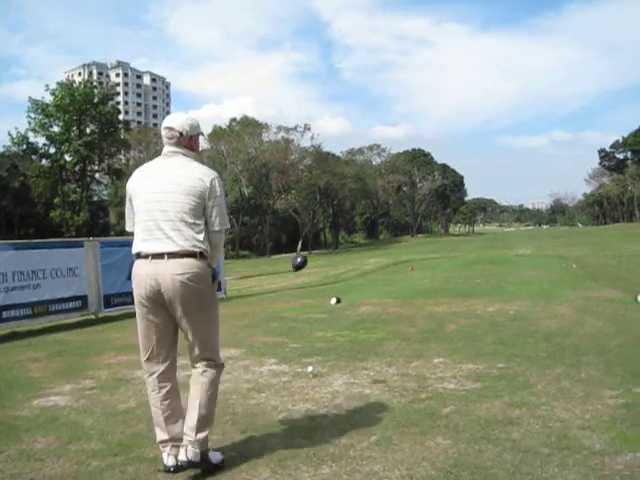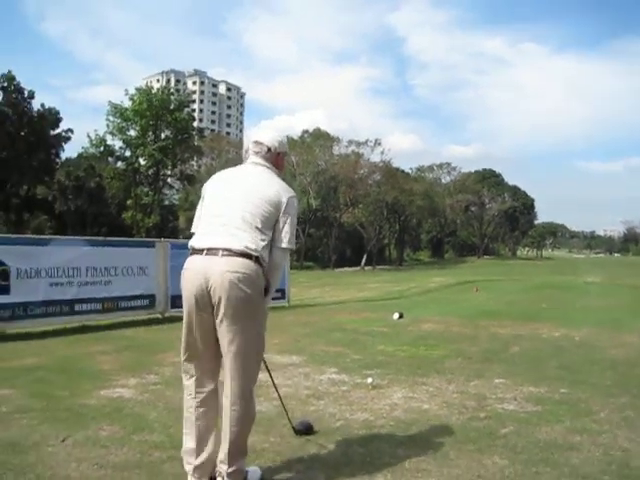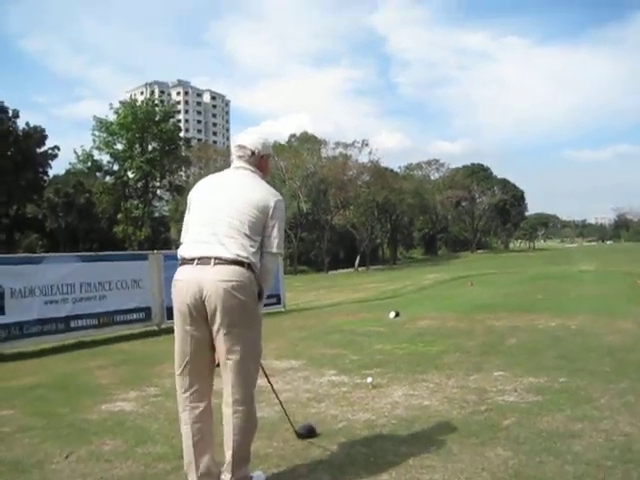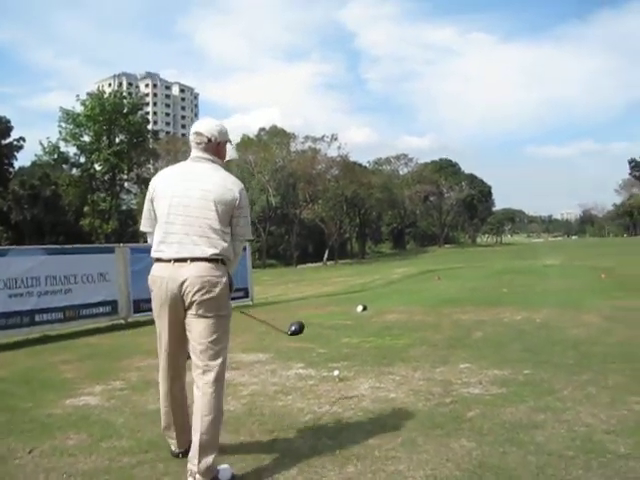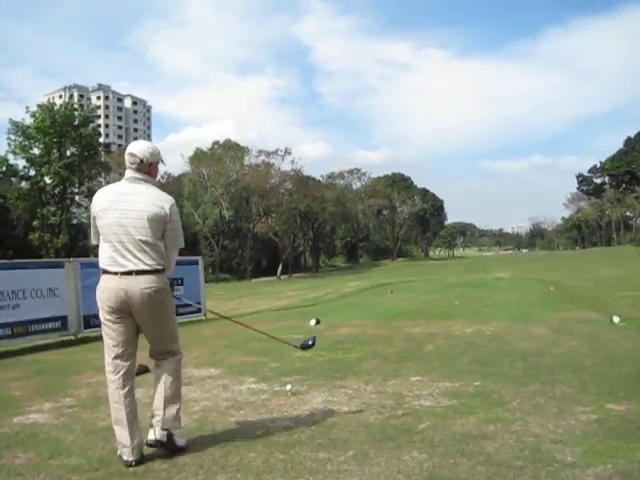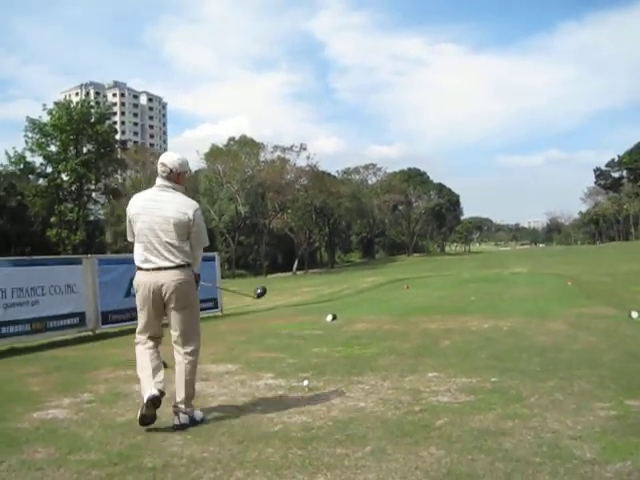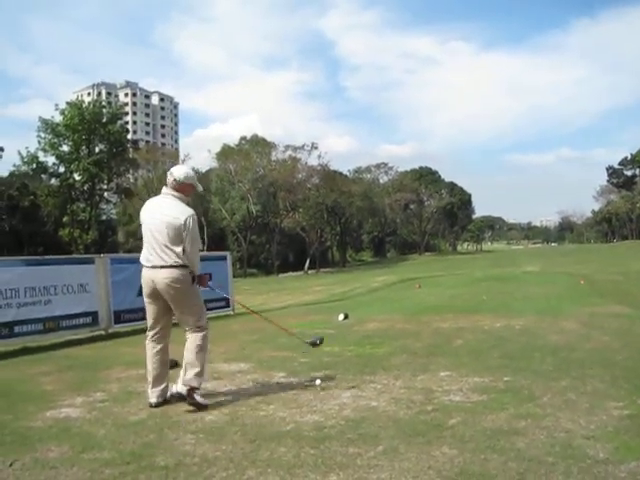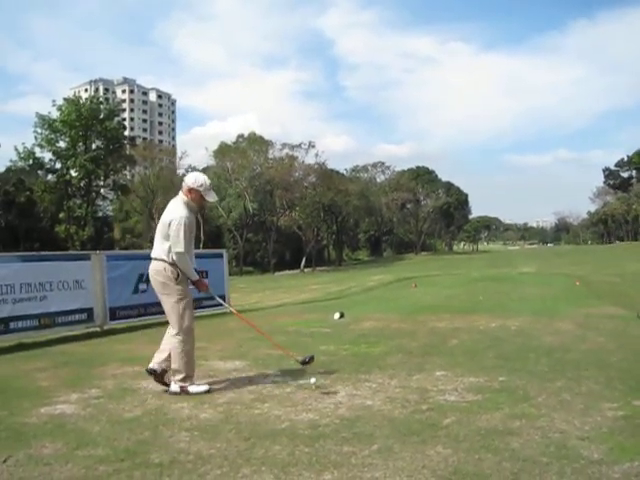
dt=0.5s
person 1, frame 1
left shoulder: (138, 177)
right shoulder: (206, 176)
left elbow: (133, 230)
right elbow: (216, 235)
right wrist: (207, 268)
left hip: (144, 271)
right hip: (187, 270)
left knee: (158, 366)
right knee: (205, 360)
left ankle: (171, 448)
right ankle: (193, 447)
person 1, frame 2
left shoulder: (216, 179)
right shoulder: (283, 192)
right elbow: (280, 254)
right wrist: (265, 293)
left hip: (195, 267)
right hip: (239, 272)
left knee: (198, 373)
right knee: (239, 376)
person 1, frame 3
left shoulder: (202, 185)
right shoulder: (270, 196)
right elbow: (270, 258)
right wrist: (256, 297)
left hip: (186, 277)
right hip: (232, 281)
left knee: (192, 386)
right knee: (238, 386)
person 1, frame 4
left shoulder: (161, 178)
right shoulder: (233, 186)
left elbow: (150, 232)
right elbow: (238, 242)
left hip: (163, 273)
right hip: (207, 275)
left knee: (170, 366)
right knee: (208, 372)
left ankle: (179, 441)
person 1, frame 5
left shoulder: (101, 198)
right shoulder: (164, 202)
left elbow: (99, 241)
right elbow: (172, 251)
left hip: (111, 284)
right hip: (151, 284)
left knee: (118, 367)
right knee: (167, 356)
left ankle: (129, 448)
right ankle: (163, 430)
person 1, frame 6
left shoulder: (136, 202)
right shoulder: (189, 207)
left elbow: (133, 239)
right elbow: (197, 249)
left hip: (145, 278)
right hip: (179, 278)
left knee: (146, 339)
right knee: (186, 345)
left ankle: (151, 391)
right ankle: (183, 411)
person 1, frame 7
left shoulder: (148, 206)
right shoulder: (186, 213)
right elbow: (191, 252)
right wrist: (197, 274)
left hip: (149, 274)
right hip: (175, 276)
left knee: (156, 335)
right knee: (198, 329)
left ankle: (157, 393)
right ankle: (187, 387)
person 1, frame 8
left shoulder: (180, 206)
right shoulder: (182, 215)
right elbow: (180, 254)
left wrist: (192, 273)
right wrist: (195, 278)
left hip: (162, 269)
right hip: (168, 272)
left knee: (179, 324)
right knee: (183, 327)
left ankle: (159, 365)
right ankle: (181, 382)
